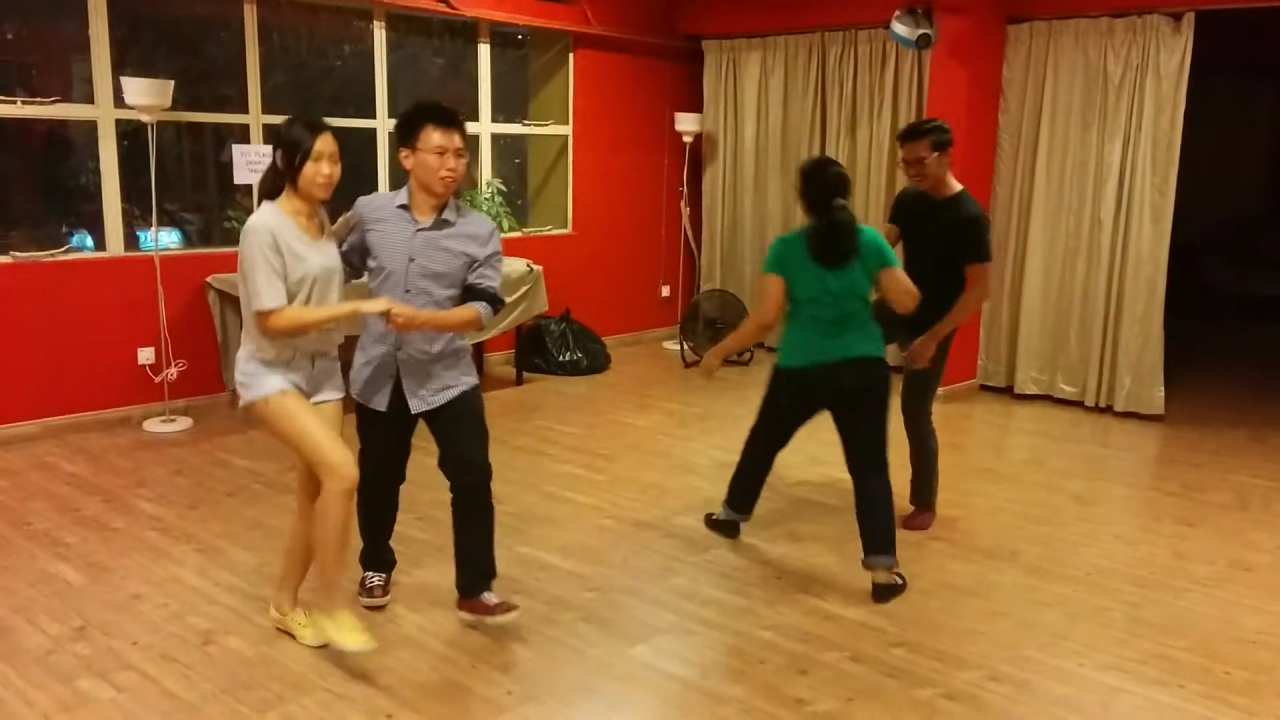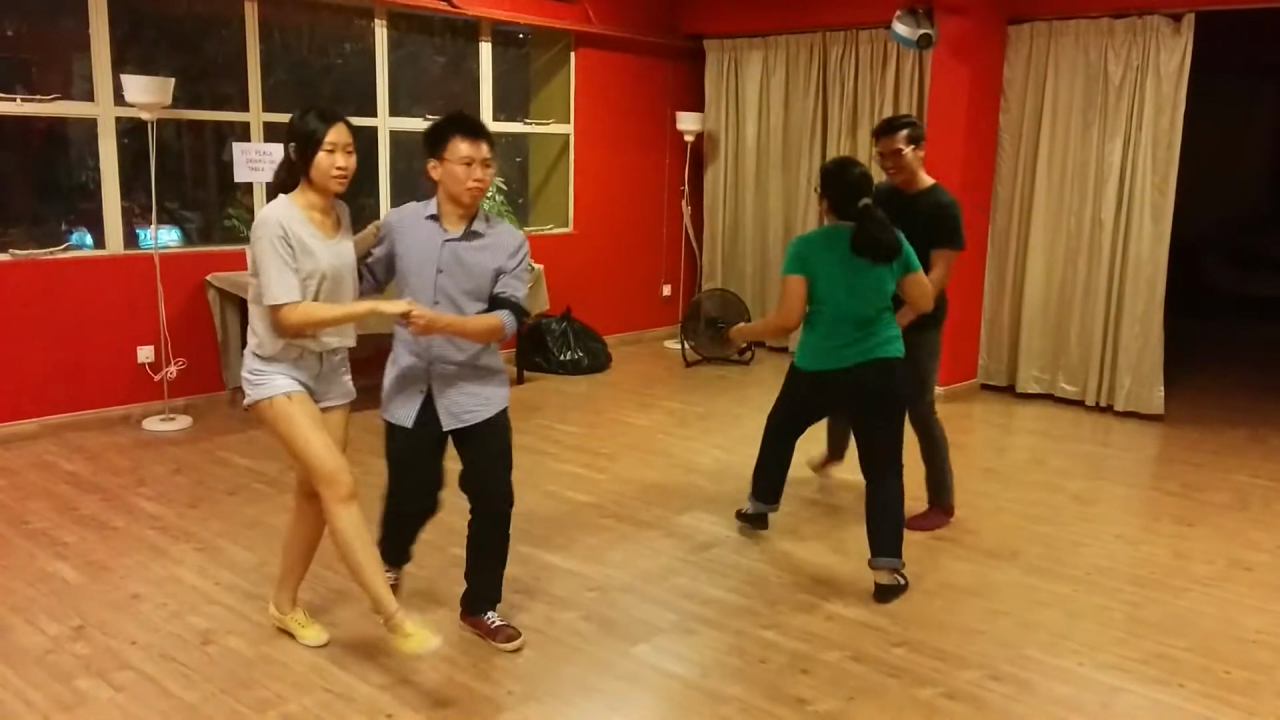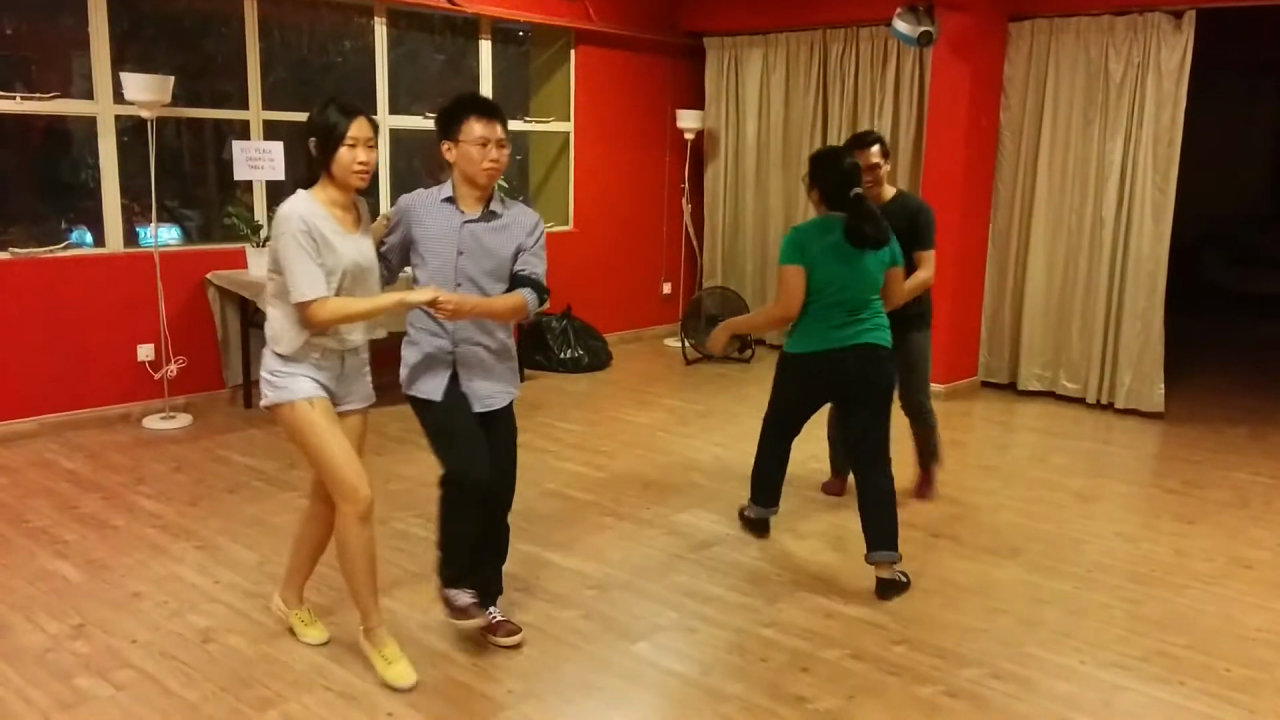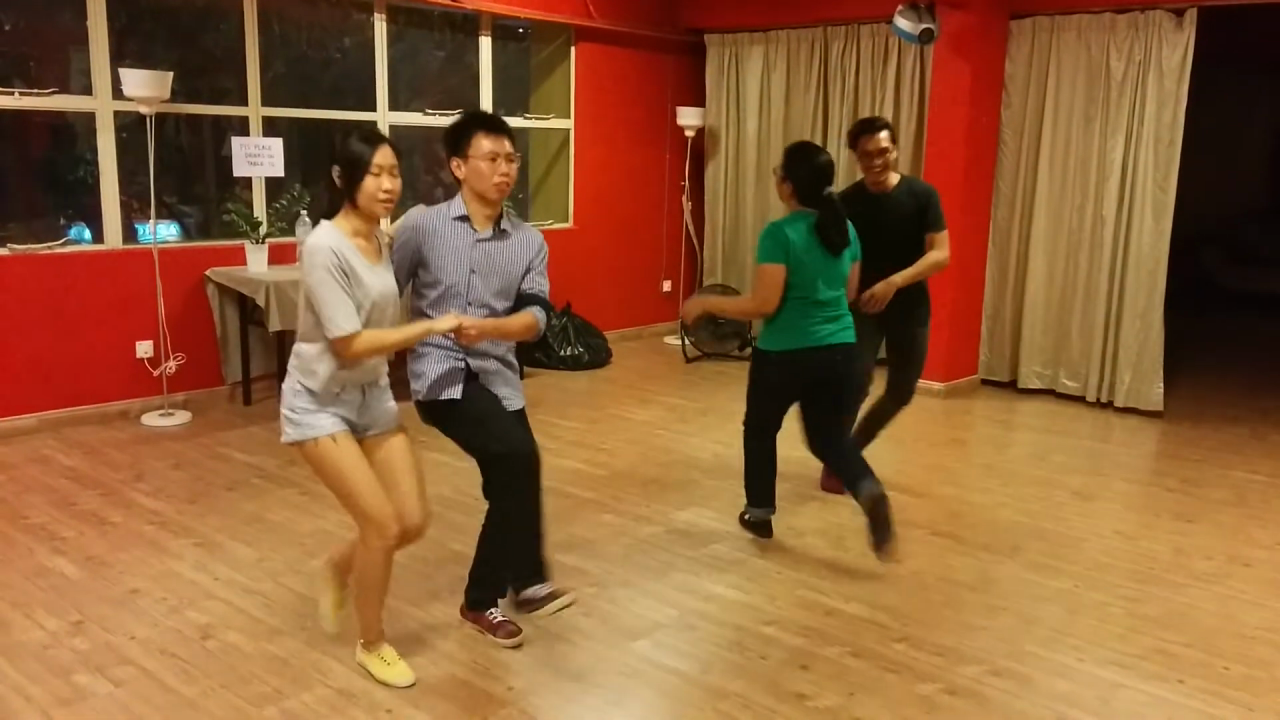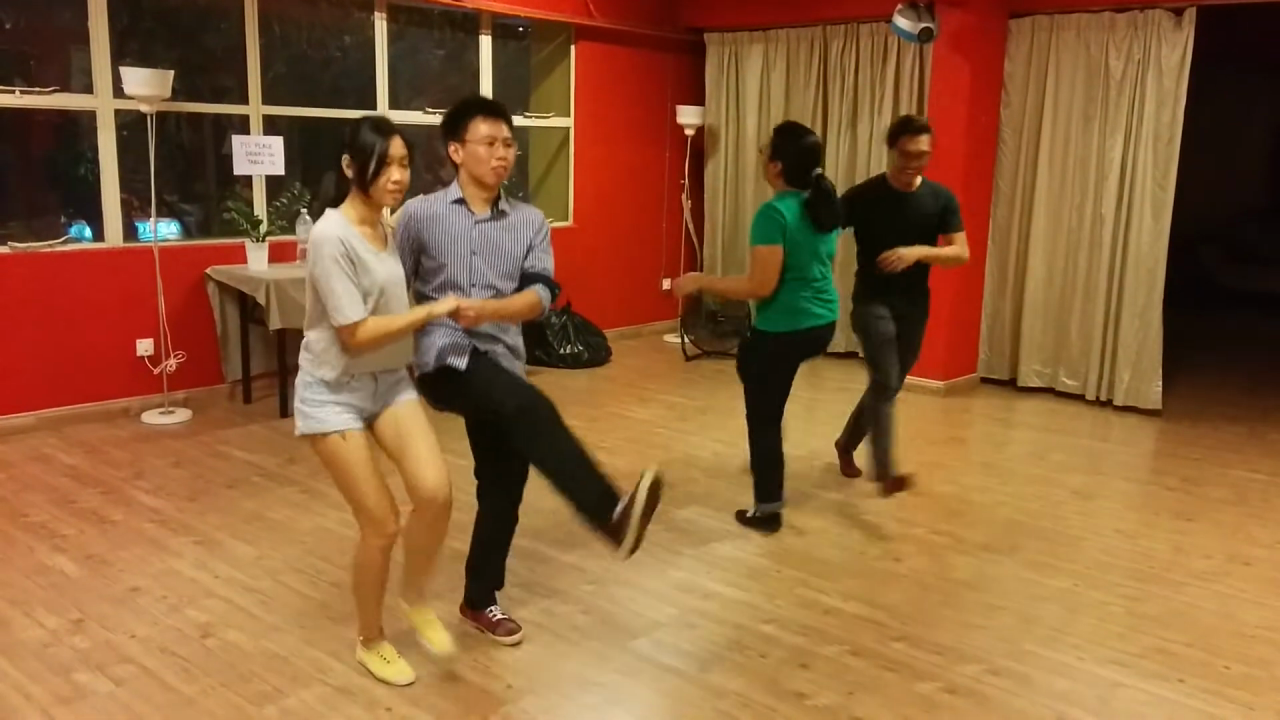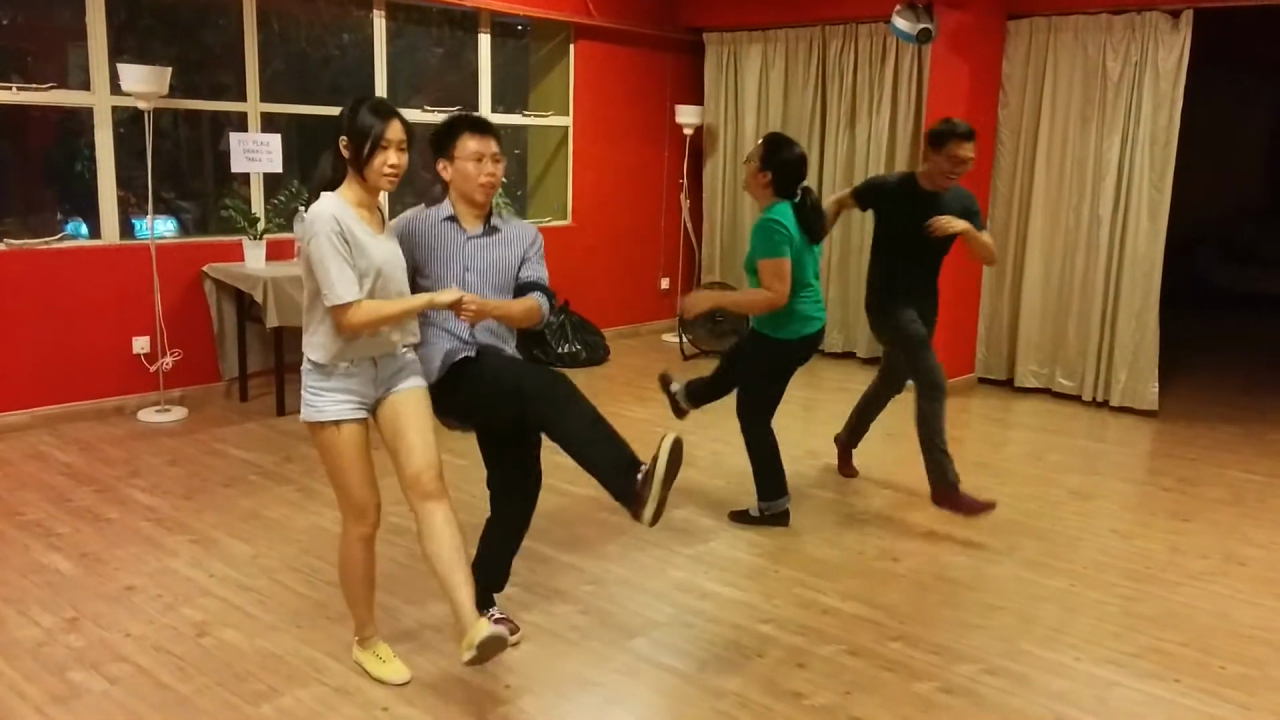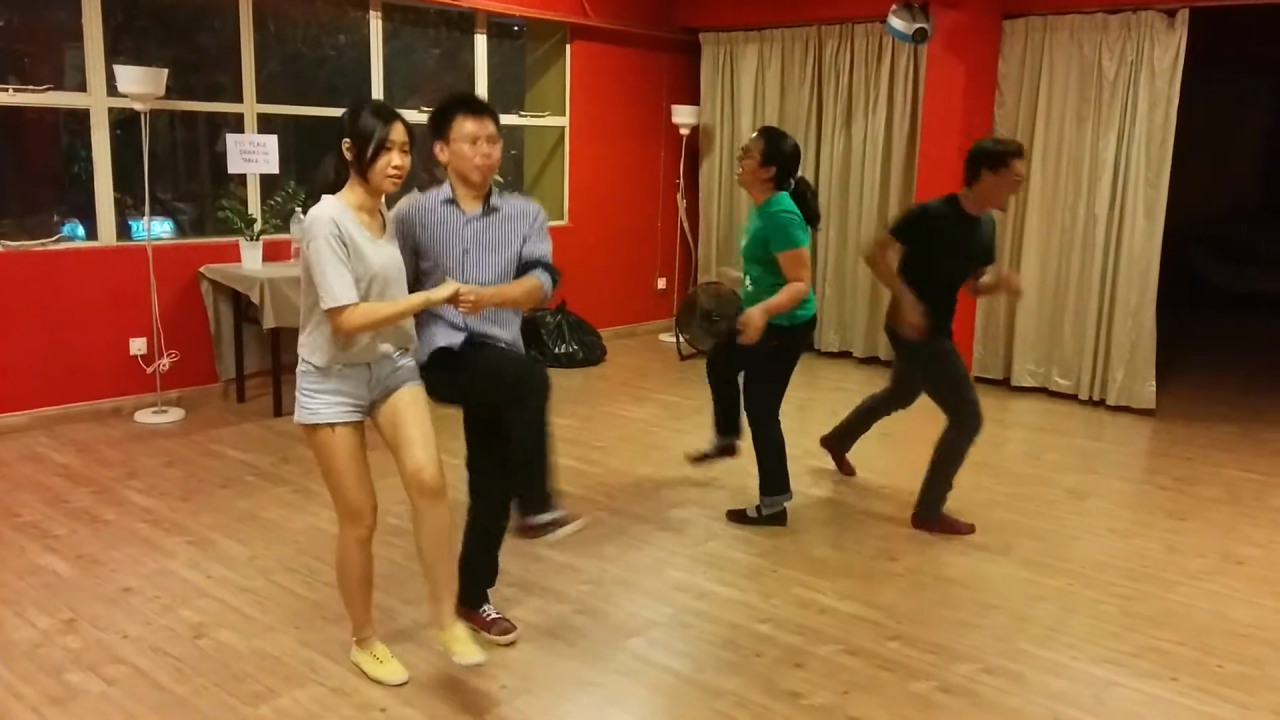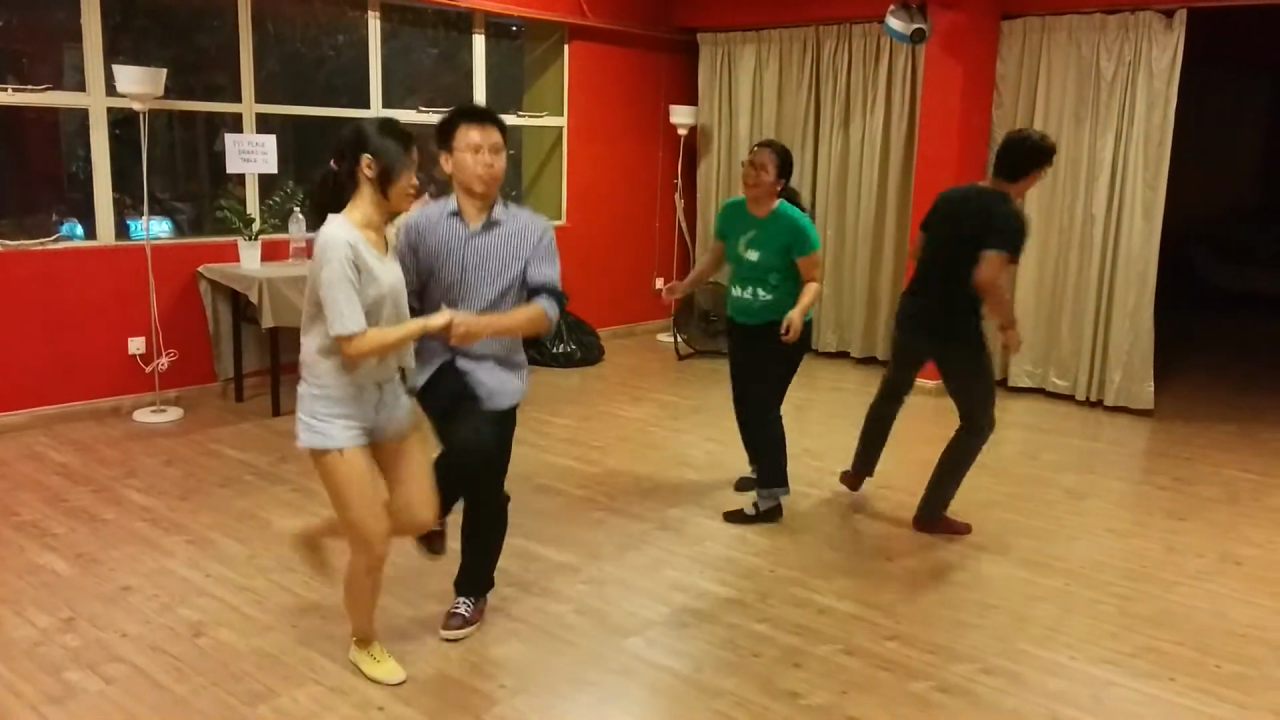
dt=0.2s
person 1, frame 1
left shoulder: (320, 219)
right shoulder: (263, 227)
right elbow: (273, 320)
right wrist: (357, 308)
left hip: (322, 366)
right hip: (270, 372)
left knee: (316, 489)
right knee: (343, 474)
left ankle: (285, 603)
right ankle: (335, 607)
person 1, frame 2
left shoulder: (338, 215)
right shoulder: (275, 220)
right elbow: (288, 315)
left wrist: (384, 233)
right wrist: (377, 308)
left hip: (332, 366)
right hip: (277, 369)
left knee: (315, 491)
right knee: (339, 484)
left ankle: (286, 603)
right ankle: (395, 615)
person 1, frame 3
left shoulder: (361, 212)
right shoulder: (297, 216)
right elbow: (317, 312)
right wrist: (403, 298)
left hip: (351, 365)
right hip: (297, 370)
left knee: (329, 496)
right knee: (357, 496)
left ankle: (289, 595)
right ankle: (377, 636)
person 1, frame 4
left shoulder: (379, 240)
right shoulder: (324, 248)
right elbow: (350, 346)
right wrist: (430, 327)
left hip: (372, 396)
right hip: (317, 403)
left knee: (411, 522)
right knee: (383, 523)
left ankle: (338, 570)
right ankle: (372, 643)
person 1, frame 5
left shoulder: (384, 227)
right shoulder: (330, 236)
right elbow: (354, 333)
right wrist: (432, 311)
left hip: (389, 379)
right hip: (333, 391)
left knee: (436, 490)
right knee: (380, 522)
left ankle: (417, 598)
right ankle: (371, 640)
person 1, frame 6
left shoulder: (382, 213)
right shoulder: (326, 218)
right elbow: (350, 316)
right wrist: (431, 300)
left hip: (396, 363)
right hip: (335, 378)
left knee: (426, 480)
right knee: (362, 515)
left ankle: (471, 622)
right ankle: (366, 638)
person 1, frame 7
left shoulder: (384, 216)
right shoulder: (326, 221)
right elbow: (347, 319)
right wrist: (430, 296)
left hip: (391, 366)
right hip: (332, 379)
left knee: (428, 477)
right knee: (360, 516)
left ankle: (448, 619)
right ankle: (364, 639)
person 1, frame 8
left shoulder: (377, 236)
right shoulder: (336, 243)
right elbow: (352, 346)
right wrist: (428, 324)
left hip: (387, 394)
right hip: (334, 406)
left knee: (418, 515)
right knee: (372, 539)
left ankle: (318, 533)
right ankle: (363, 642)
person 2, frame 1
left shoulder: (479, 231)
right shoulder: (370, 213)
left elbow: (485, 306)
right elbow: (343, 267)
left wrist: (425, 319)
left hip: (447, 373)
right hip: (381, 373)
left knee: (472, 474)
right knee: (379, 477)
left ankle: (476, 588)
right ankle: (375, 565)
person 2, frame 2
left shoulder: (509, 242)
right shoulder: (400, 224)
left elbow: (508, 321)
right elbow: (367, 281)
left wrist: (445, 323)
left hip: (478, 388)
right hip: (412, 386)
left knee: (493, 499)
right knee: (412, 496)
left ankle: (481, 605)
right ankle: (391, 559)
person 2, frame 3
left shoulder: (524, 223)
right shoulder: (413, 209)
left elbow: (529, 299)
right elbow: (381, 270)
left wrist: (470, 306)
left hip: (491, 370)
right hip: (430, 365)
left knee: (498, 480)
right knee: (471, 472)
left ankle: (479, 587)
right ankle: (456, 580)
person 2, frame 4
left shoulder: (530, 241)
right shoulder: (419, 227)
left elbow: (535, 317)
left wrist: (490, 329)
left hip: (498, 379)
right hip: (438, 377)
left knee: (508, 486)
right knee: (513, 454)
left ankle: (483, 599)
right ankle: (527, 581)
person 2, frame 5
left shoulder: (530, 222)
right shoulder: (418, 214)
left elbow: (541, 296)
left wrist: (490, 308)
left hip: (497, 360)
right hip: (443, 358)
left knee: (503, 480)
right knee: (530, 409)
left ankle: (479, 599)
right ankle: (613, 514)
person 2, frame 6
left shoulder: (523, 235)
right shoulder: (412, 229)
left elbow: (536, 305)
left wrist: (493, 308)
left hip: (505, 379)
right hip: (448, 370)
left knee: (517, 489)
right knee: (547, 386)
left ankle: (480, 598)
right ankle: (634, 481)
person 2, frame 7
left shoulder: (527, 214)
right shoulder: (413, 212)
left elbow: (543, 282)
left wrist: (486, 295)
left hip: (500, 350)
right hip: (442, 348)
left knee: (497, 479)
right knee: (527, 375)
left ankle: (475, 598)
right ankle: (536, 506)
person 2, frame 8
left shoulder: (532, 230)
right shoulder: (421, 225)
left elbow: (547, 309)
right elbow: (403, 303)
left wrist: (484, 326)
left hip: (497, 372)
right hip: (439, 363)
left knee: (487, 487)
right knee: (472, 447)
left ankle: (472, 592)
right ankle: (437, 508)
person 3, frame 1
left shoulder: (785, 248)
right shoulder: (870, 241)
left elbow: (765, 318)
right elbow: (906, 302)
left wrist: (719, 352)
left hip: (801, 370)
right hip: (862, 367)
left knee: (763, 443)
right knee: (869, 467)
left ankle: (731, 515)
right ankle: (882, 569)
person 3, frame 2
left shoulder: (806, 248)
right shoulder: (891, 242)
left elbow: (787, 319)
right elbow: (923, 303)
left wrist: (746, 330)
left hip: (819, 371)
right hip: (882, 369)
left knee: (780, 430)
right knee: (884, 469)
left ankle: (759, 506)
right ankle: (887, 571)
person 3, frame 3
left shoulder: (802, 238)
right shoulder: (880, 234)
left elbow: (786, 309)
right elbow: (895, 297)
left wrist: (731, 327)
left hip: (811, 360)
right hip: (873, 357)
left knee: (778, 432)
right knee: (872, 460)
left ankle: (761, 511)
right ankle: (885, 568)
person 3, frame 4
left shoulder: (778, 233)
right shoulder: (845, 229)
left elbow: (765, 304)
left wrist: (706, 304)
left hip: (786, 354)
right hip: (839, 351)
left knee: (760, 429)
right knee: (827, 434)
left ankle: (759, 514)
right ankle: (869, 492)
person 3, frame 5
left shoulder: (773, 213)
right shoulder: (821, 205)
left elbow: (761, 286)
left wrist: (702, 281)
left hip: (782, 329)
right hip: (821, 323)
left knee: (762, 413)
right knee: (752, 366)
left ankle: (767, 509)
right ankle: (768, 459)
person 3, frame 6
left shoulder: (771, 226)
right shoulder: (792, 213)
left elbow: (775, 296)
left wrist: (714, 299)
left hip: (784, 335)
right hip: (800, 328)
left knee: (754, 413)
right knee: (736, 363)
left ankle: (773, 505)
right ankle: (687, 396)
person 3, frame 7
left shoulder: (782, 216)
right shoulder: (765, 205)
left elbow: (800, 282)
left wrist: (761, 310)
right wrist: (756, 308)
left hip: (785, 326)
right hip: (757, 316)
left knee: (760, 405)
right knee: (719, 363)
left ankle: (774, 503)
right ankle: (725, 439)
person 3, frame 8
left shoulder: (795, 223)
right shoulder: (732, 212)
left elbow: (814, 280)
right elbow: (716, 256)
left wrist: (799, 311)
right wrist: (686, 283)
left hip: (781, 328)
right hip: (741, 323)
left knee: (765, 407)
right knee: (744, 400)
left ankle: (769, 498)
right ankle: (762, 471)
person 4, frame 1
left shoulder: (969, 216)
right shoulder: (907, 200)
left elbow: (976, 288)
right elbow: (885, 246)
left wrist: (934, 339)
left hip: (935, 321)
right hip: (895, 305)
left knee: (915, 412)
left ankle: (924, 504)
person 4, frame 2
left shoulder: (943, 205)
right shoulder: (878, 197)
left elbow: (938, 275)
left wrist: (899, 322)
left hip: (921, 318)
left knee: (920, 407)
left ankle: (941, 503)
right ankle: (835, 449)
person 4, frame 3
left shoulder: (914, 210)
left elbow: (926, 273)
left hip: (910, 319)
left knee: (915, 402)
left ankle: (928, 464)
right ankle: (839, 469)
person 4, frame 4
left shoulder: (921, 195)
right shoulder: (847, 202)
left elbow: (942, 254)
left wrist: (894, 282)
left hip: (912, 307)
right hip: (864, 307)
left knee: (901, 392)
left ankle: (854, 446)
person 4, frame 5
left shoulder: (940, 199)
right shoulder: (864, 195)
left elbow: (963, 255)
left wrist: (918, 252)
left hip: (914, 305)
right hip: (871, 300)
left knee: (888, 384)
right knee: (887, 379)
left ankle: (846, 444)
right ankle: (884, 470)
person 4, frame 6
left shoulder: (962, 200)
right shoulder: (889, 188)
left elbow: (989, 257)
right elbow: (839, 201)
left wrist: (966, 228)
left hip: (923, 303)
right hip: (888, 302)
left knee: (891, 381)
right knee: (933, 384)
left ankle: (846, 442)
right ankle: (946, 488)
person 4, frame 7
left shoulder: (985, 226)
right shoulder: (931, 215)
left elbow: (976, 283)
right elbow: (876, 253)
left wrist: (1001, 281)
right wrist: (902, 298)
left hip: (926, 331)
right hip: (918, 330)
left knee: (901, 392)
right knee: (967, 419)
left ankle: (837, 441)
right ankle: (929, 511)
person 4, frame 8
left shoulder: (952, 197)
right shoulder: (1009, 217)
left elbow: (918, 252)
right elbow: (986, 280)
right wrist: (1008, 321)
left hip: (912, 315)
right hip: (957, 331)
left knee: (893, 390)
right knee: (977, 423)
left ankle: (859, 471)
right ankle: (931, 512)
